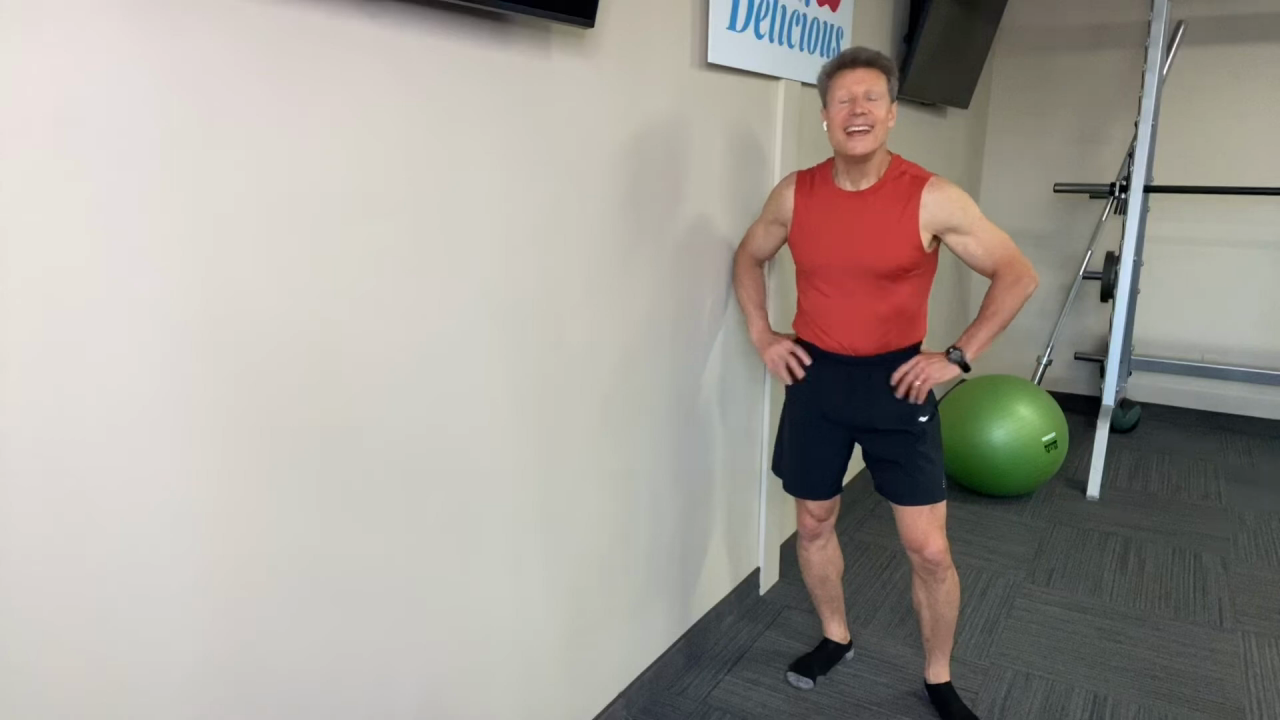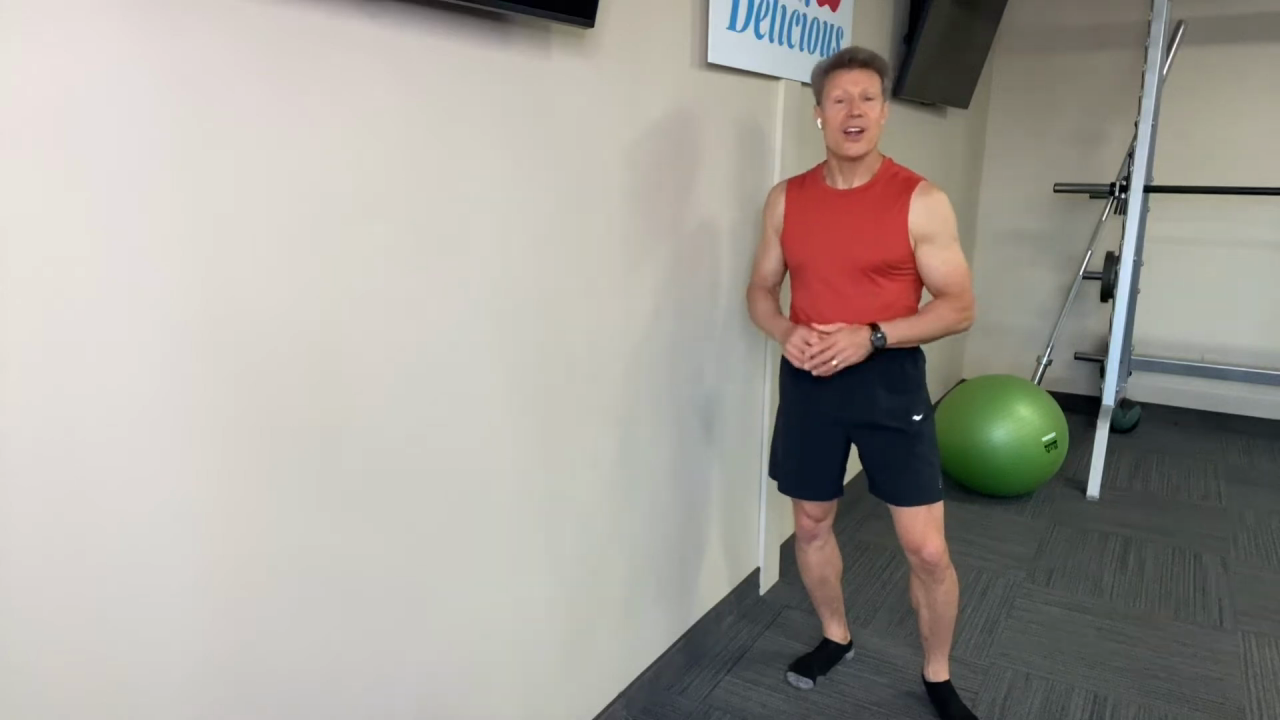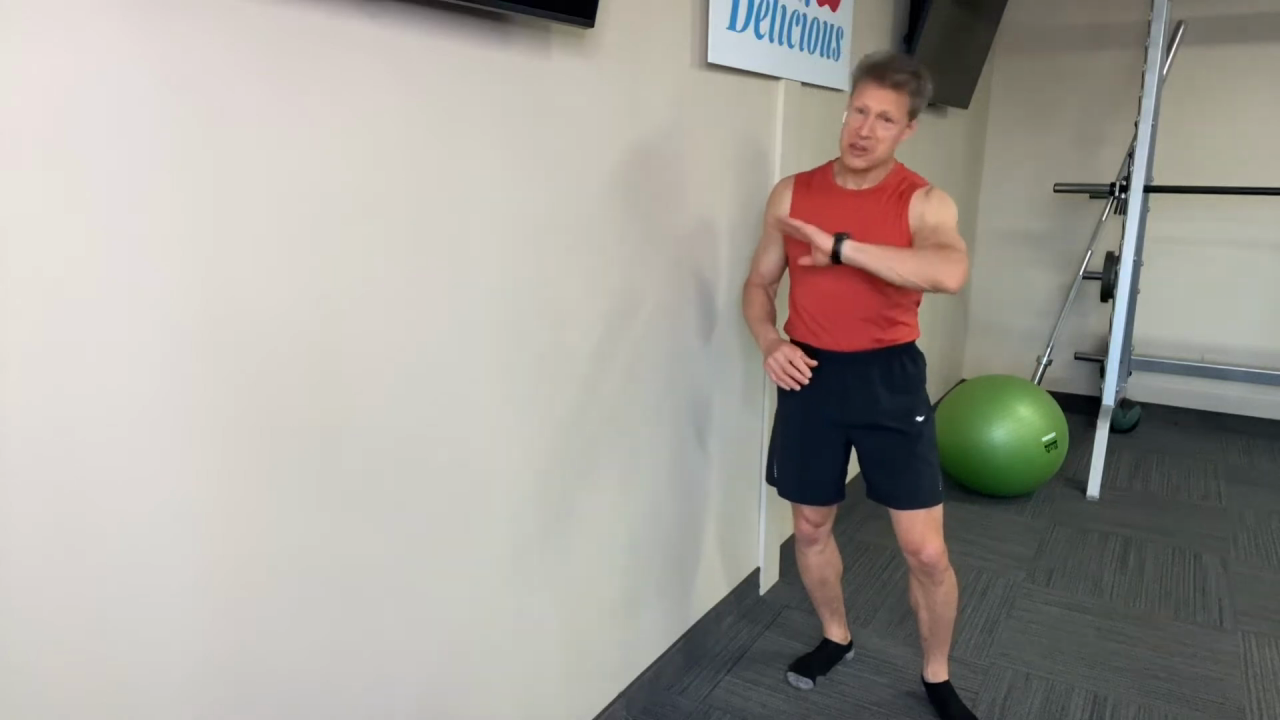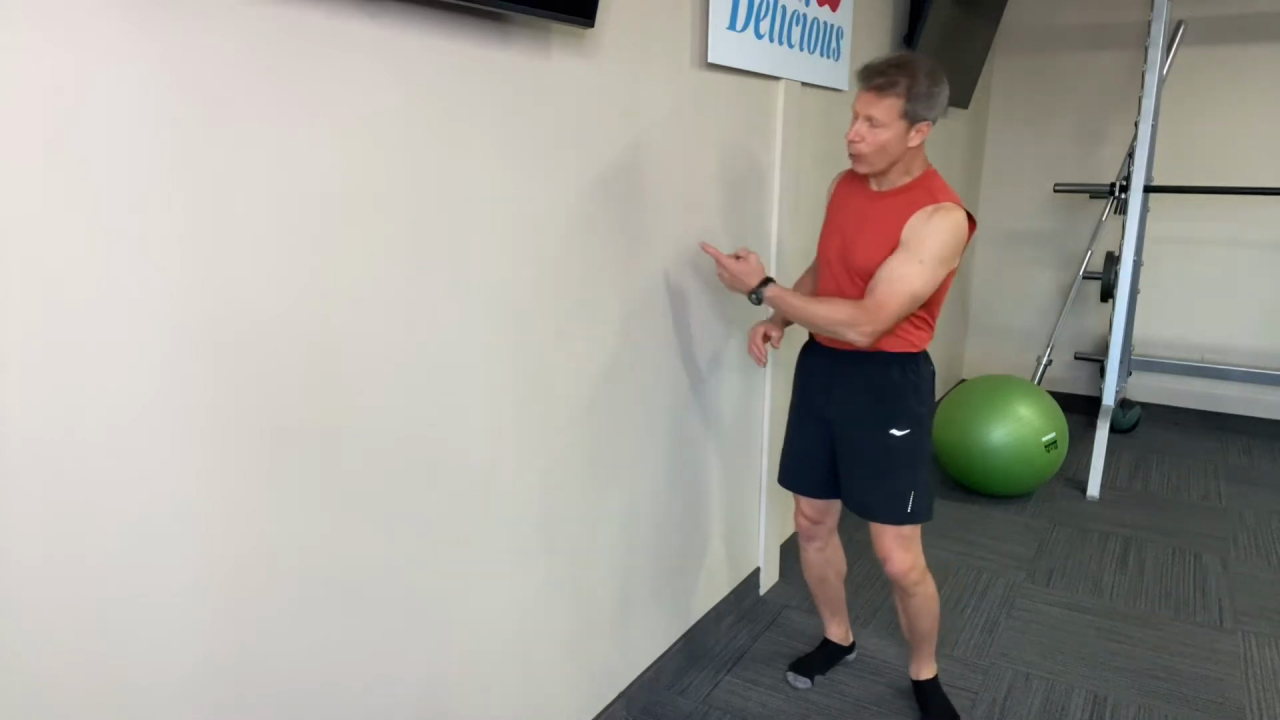
dt=1s
person 1, frame 1
left shoulder: (932, 197)
right shoulder: (794, 193)
left elbow: (1018, 276)
right elbow: (749, 257)
left wrist: (957, 356)
right wrist: (763, 331)
left hip: (898, 380)
right hip: (814, 376)
left knee: (928, 547)
right knee: (813, 522)
right ankle: (835, 637)
person 1, frame 2
left shoulder: (921, 200)
right shoulder: (786, 199)
left elbow: (958, 308)
right elbow: (761, 288)
left wrist: (867, 338)
right wrist: (787, 333)
left hip: (889, 379)
right hip: (810, 378)
left knee: (927, 548)
right knee: (810, 523)
right ankle: (836, 636)
person 1, frame 3
left shoulder: (925, 202)
right shoulder: (792, 194)
left elbow: (951, 275)
right elbow: (759, 284)
left wrist: (839, 246)
right wrist: (770, 341)
left hip: (889, 379)
right hip: (809, 376)
left knee: (926, 550)
right knee: (810, 526)
right ankle: (836, 636)
person 1, frame 4
left shoulder: (940, 218)
right shoulder: (845, 185)
left elbow: (864, 322)
left wrist: (761, 288)
right wrist: (780, 319)
left hip: (887, 385)
right hip: (821, 369)
left knee: (900, 560)
right knee: (812, 522)
right ankle: (838, 637)
